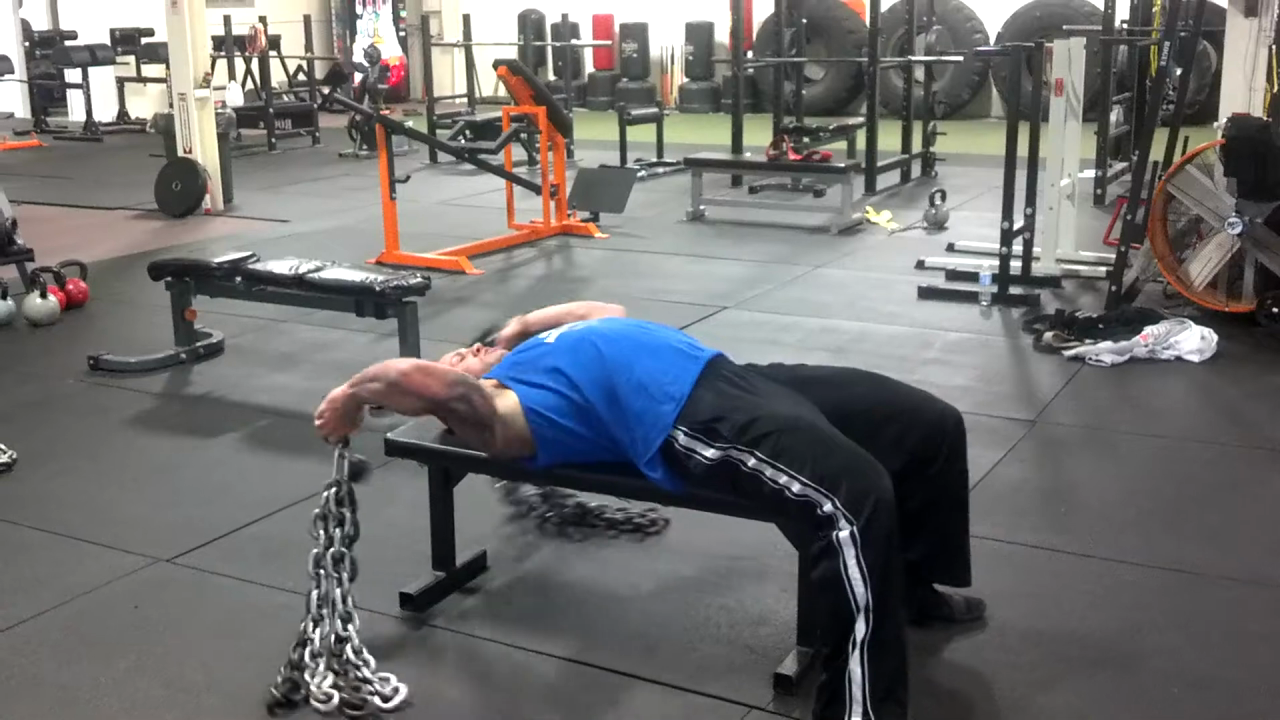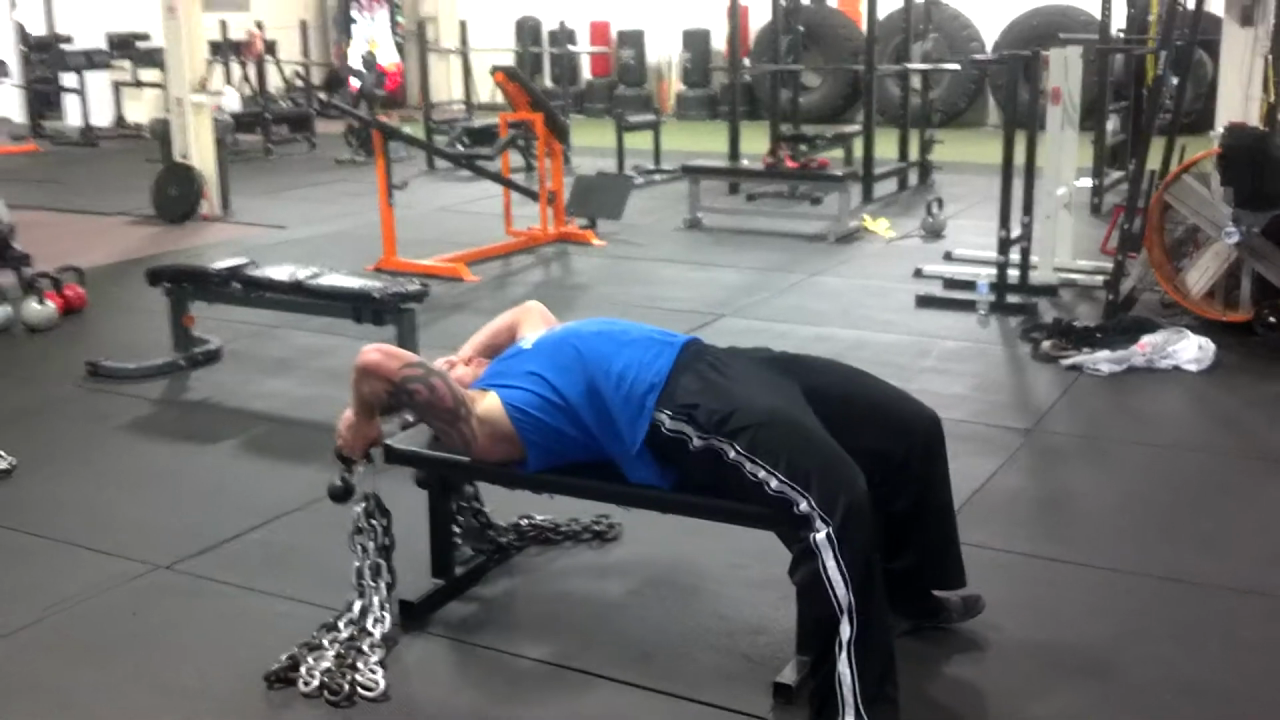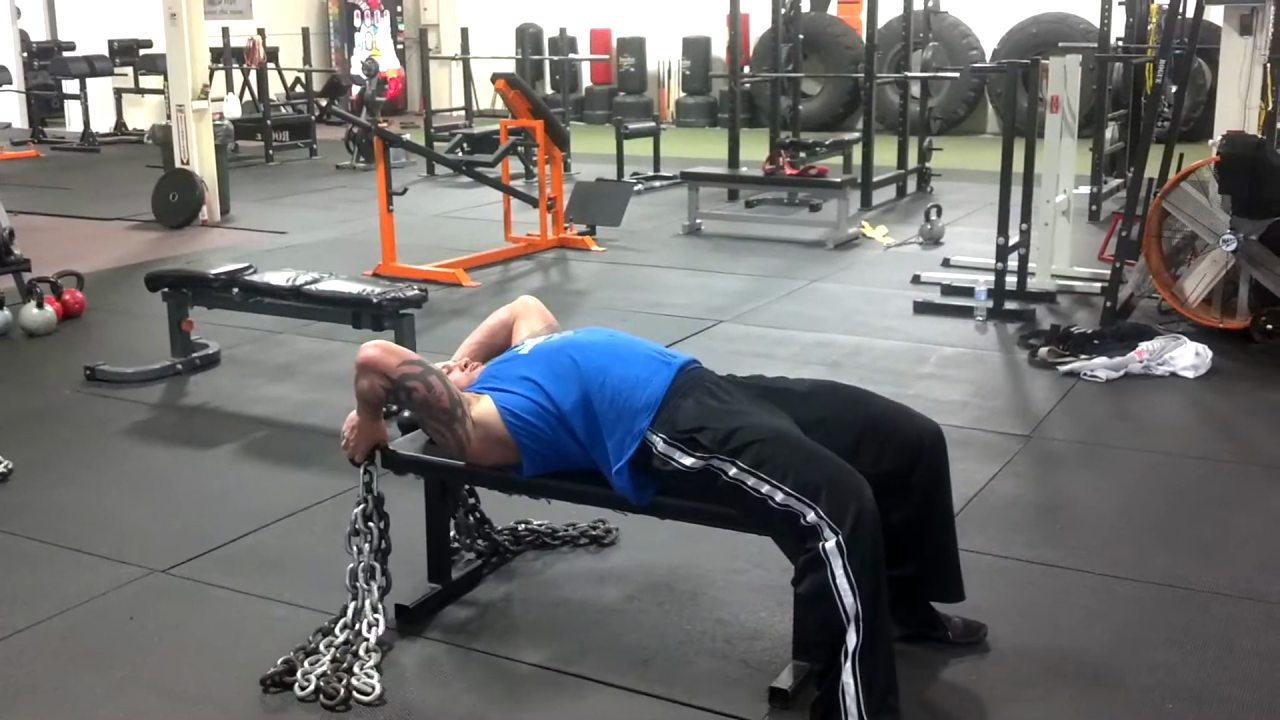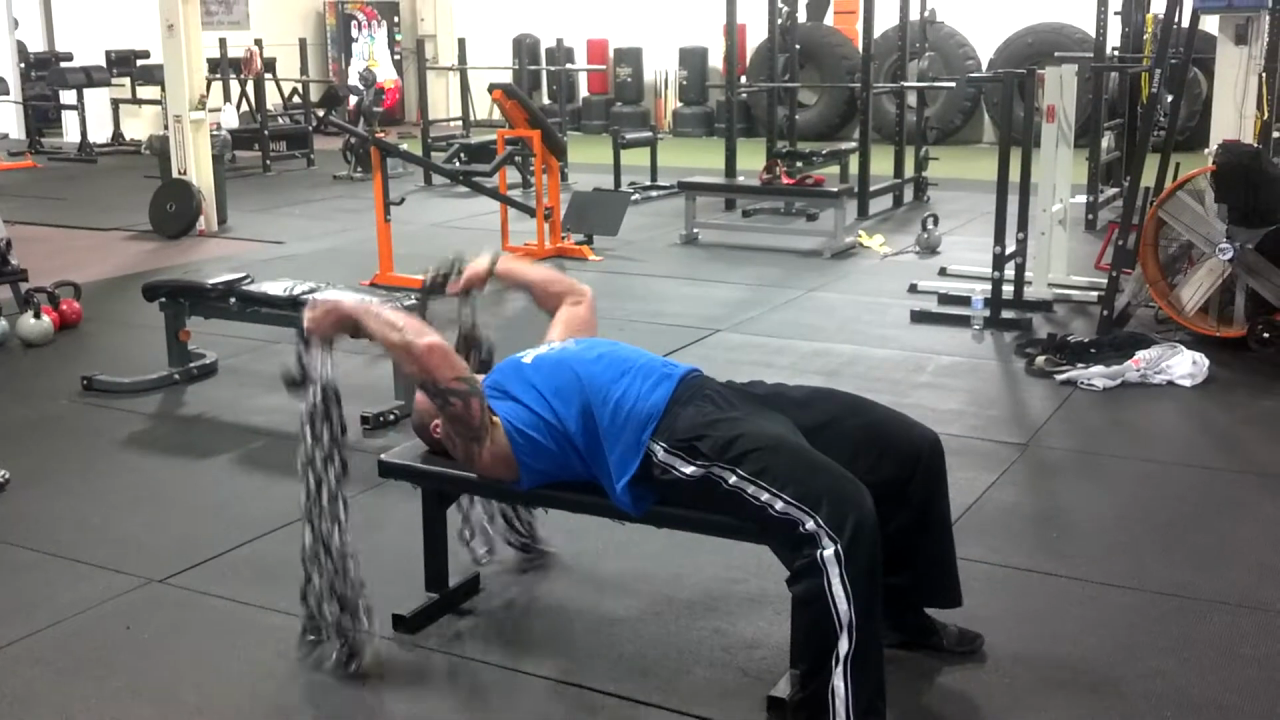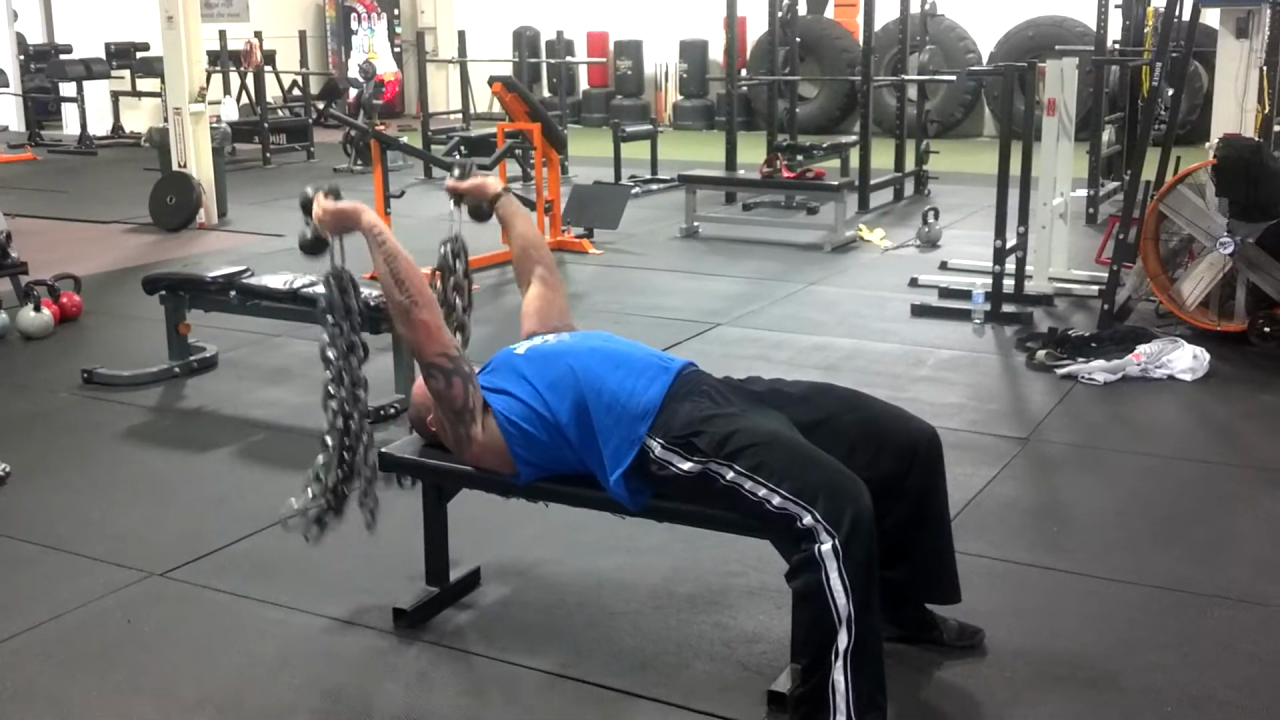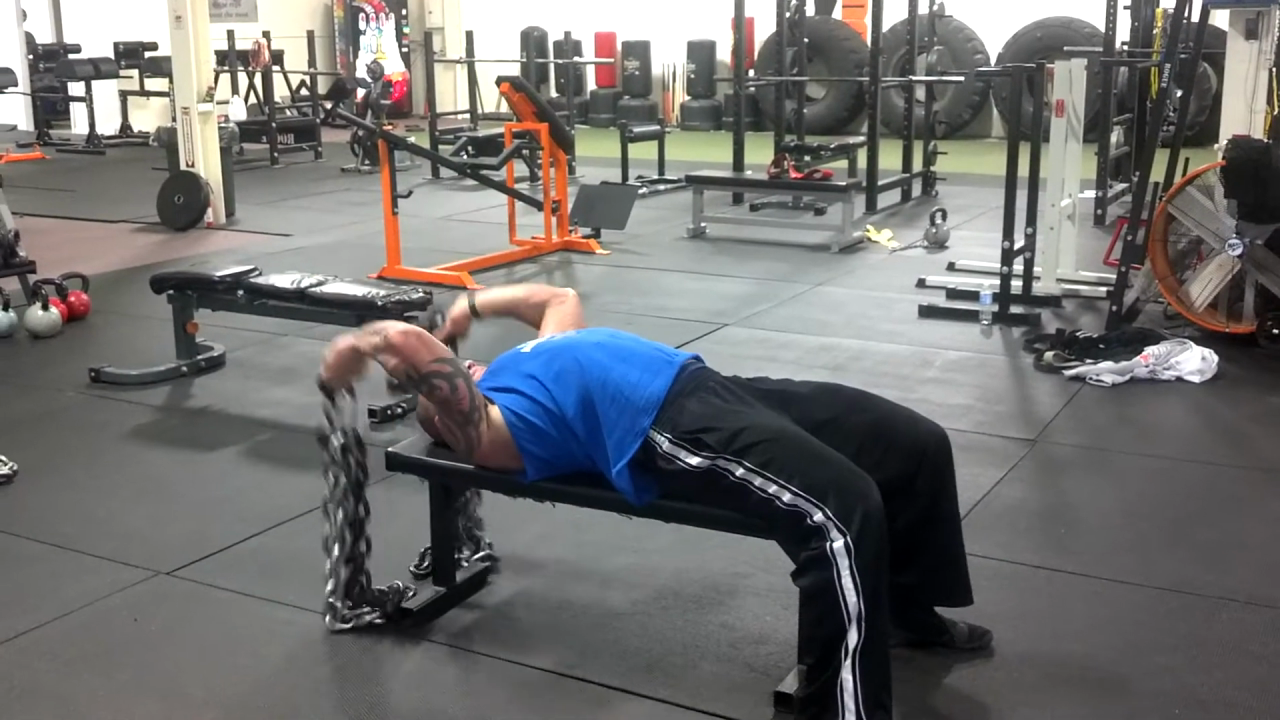
dt=0.5s
person 1, frame 1
left shoulder: (534, 358)
right shoulder: (495, 412)
left elbow: (612, 313)
right elbow: (419, 379)
left wrist: (525, 325)
right wrist: (349, 396)
left hip: (733, 377)
right hip: (695, 421)
left knee: (931, 427)
right knee: (856, 498)
left ankle: (910, 588)
person 1, frame 2
left shoulder: (521, 364)
right shoulder: (481, 419)
left elbow: (532, 309)
right elbow: (378, 361)
left wrist: (461, 350)
right wrist: (363, 418)
right hip: (678, 409)
left knee: (910, 429)
right knee: (833, 496)
left ankle: (907, 592)
person 1, frame 3
left shoulder: (519, 369)
right shoulder: (479, 424)
left elbow: (525, 305)
right elbow: (378, 357)
left wrist: (458, 354)
right wrist: (368, 418)
left hip: (709, 386)
right hip: (673, 429)
left knee: (913, 441)
right knee: (840, 508)
left ankle: (905, 605)
person 1, frame 4
left shoulder: (525, 380)
right shoulder: (483, 438)
left elbow: (576, 299)
right elbow: (427, 352)
left wrist: (495, 265)
right wrist: (346, 309)
left hip: (712, 397)
right hip: (670, 440)
left knee: (912, 450)
right knee: (838, 516)
left ankle: (898, 613)
person 1, frame 5
left shoulder: (524, 362)
right shoulder: (480, 431)
left elbow: (541, 276)
right elbow: (422, 325)
left wrist: (501, 196)
right wrist: (365, 222)
left hip: (707, 391)
right hip: (667, 436)
left knee: (908, 444)
right knee: (834, 511)
left ankle: (897, 606)
person 1, frame 6
left shoulder: (528, 370)
right shoulder: (486, 427)
left elbow: (561, 296)
right elbow: (408, 345)
left wrist: (470, 304)
right wrist: (351, 348)
left hip: (713, 387)
right hip: (670, 429)
left knee: (919, 446)
right knee: (845, 510)
left ankle: (906, 611)
